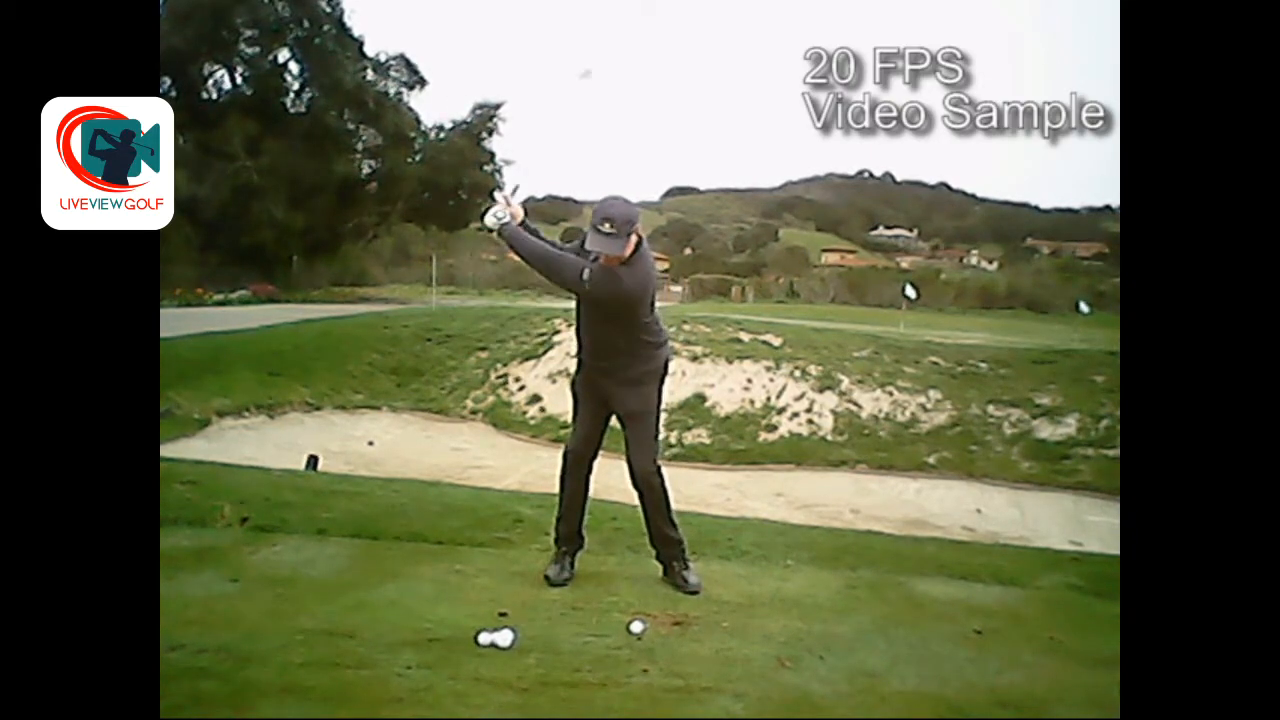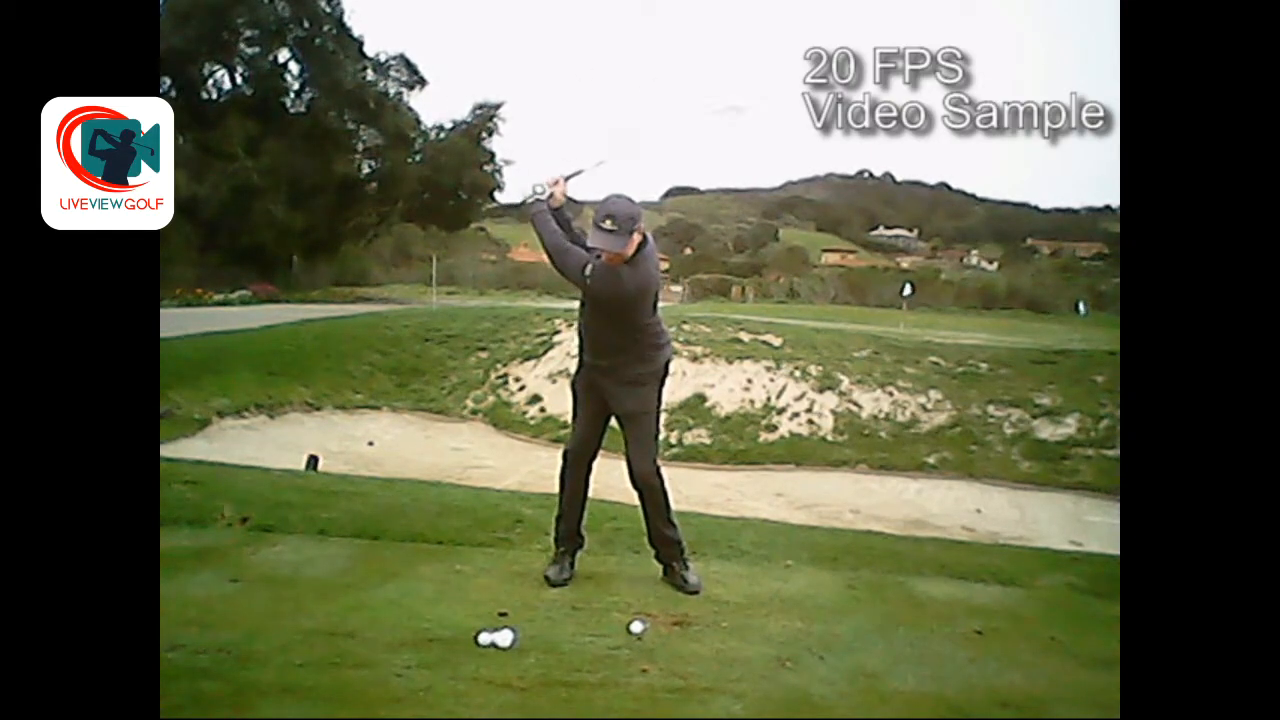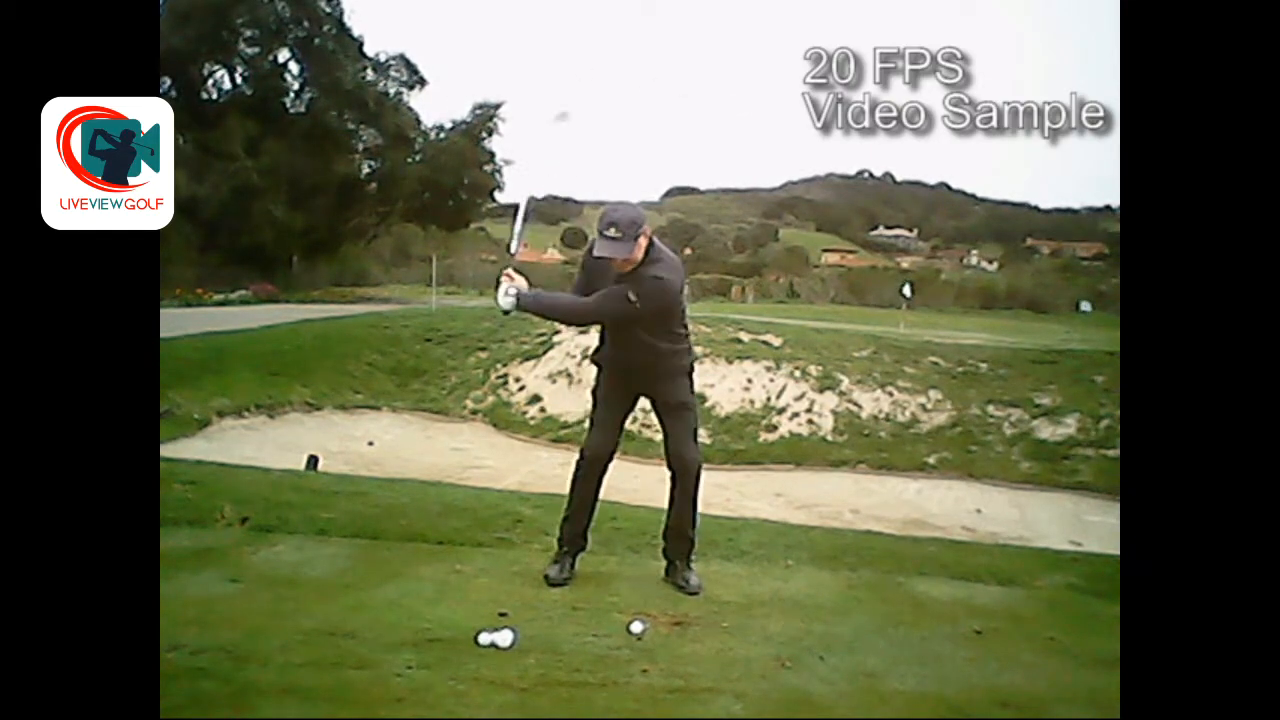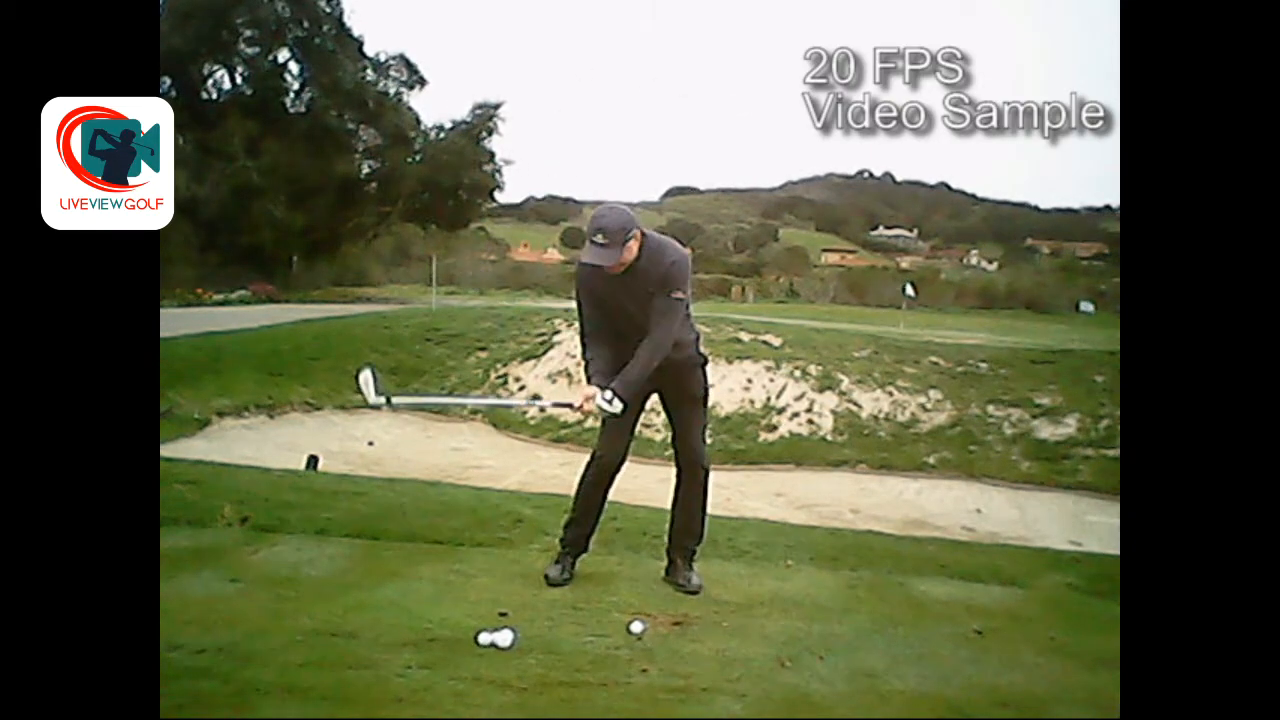
dt=0.4s
person 1, frame 1
left shoulder: (625, 282)
right shoulder: (610, 240)
left elbow: (555, 267)
right elbow: (566, 258)
left wrist: (507, 228)
right wrist: (523, 224)
left hip: (637, 376)
right hip: (595, 367)
left knee: (644, 467)
right knee: (577, 456)
left ankle: (674, 559)
right ankle: (566, 549)
person 1, frame 2
left shoulder: (629, 280)
right shoulder: (619, 239)
left elbow: (564, 255)
right elbow: (579, 253)
left wrist: (539, 208)
right wrist: (558, 208)
left hip: (637, 376)
right hip: (595, 366)
left knee: (643, 469)
right knee: (577, 455)
left ankle: (673, 559)
right ankle: (566, 548)
person 1, frame 3
left shoulder: (662, 277)
right shoulder: (600, 252)
left elbow: (590, 311)
right elbow: (579, 303)
left wrist: (525, 298)
right wrist: (529, 292)
left hip: (668, 371)
right hip: (617, 368)
left knee: (686, 463)
right knee: (594, 455)
left ankle: (679, 559)
right ankle: (568, 549)
person 1, frame 4
left shoulder: (672, 261)
right shoulder: (591, 268)
left elbow: (660, 337)
right elbow: (596, 333)
left wrist: (619, 390)
right wrist: (596, 381)
left hip: (680, 364)
right hip: (624, 366)
left knee: (693, 461)
right knee: (607, 457)
left ankle: (681, 559)
right ankle: (570, 550)
